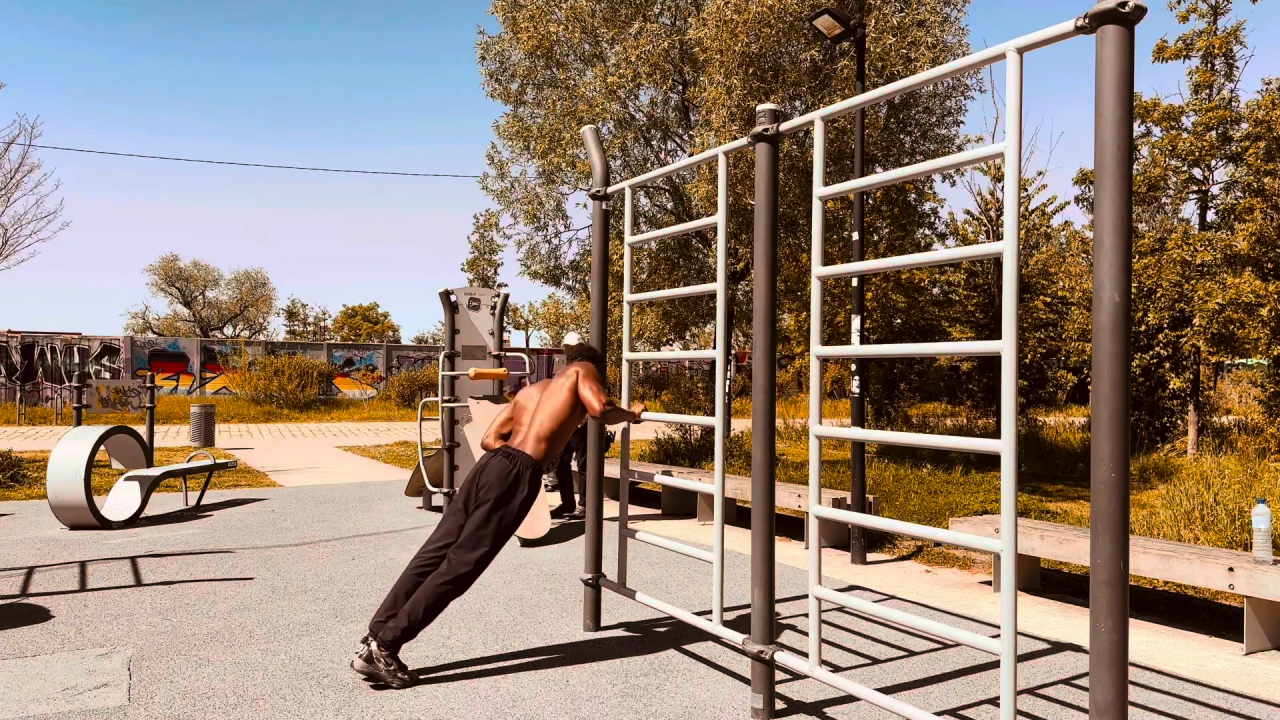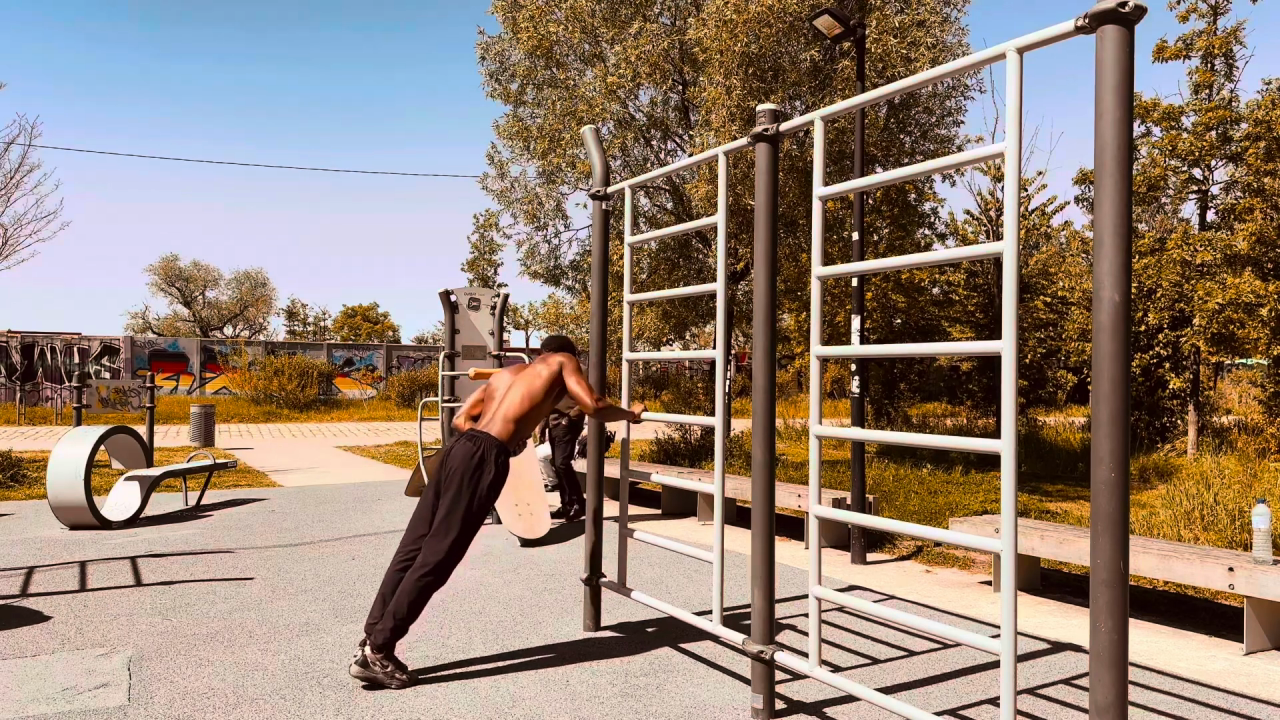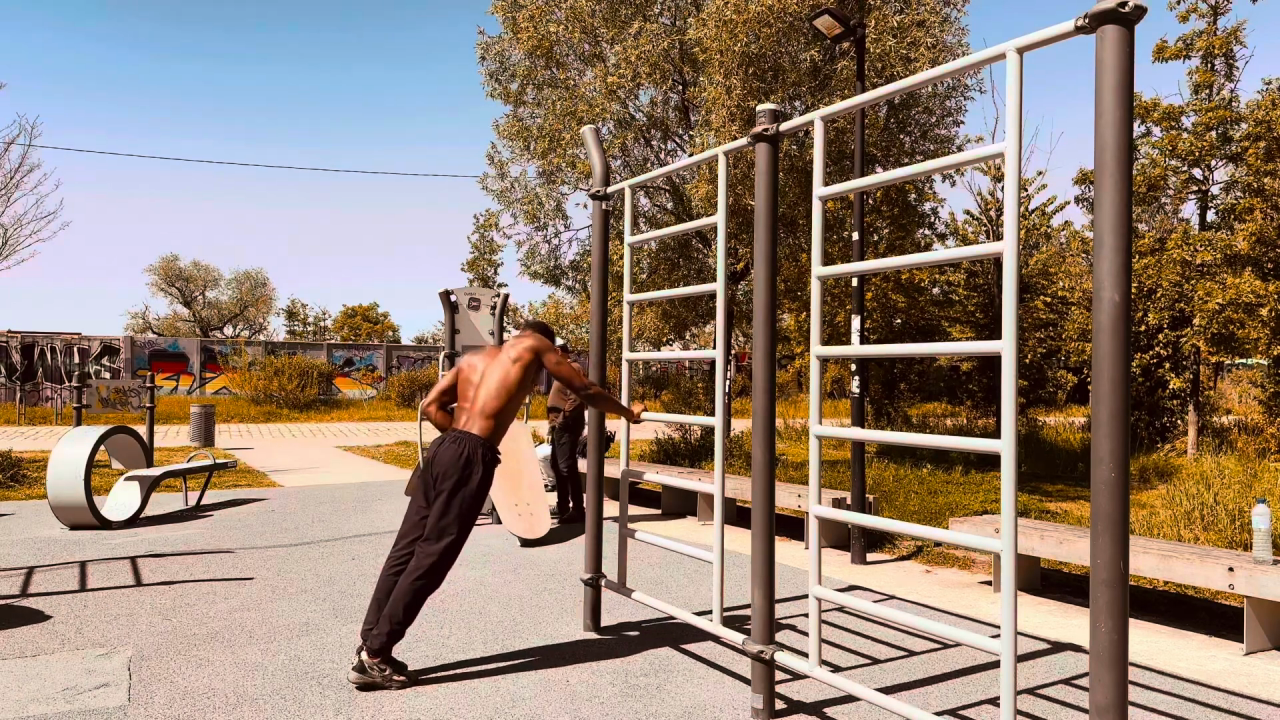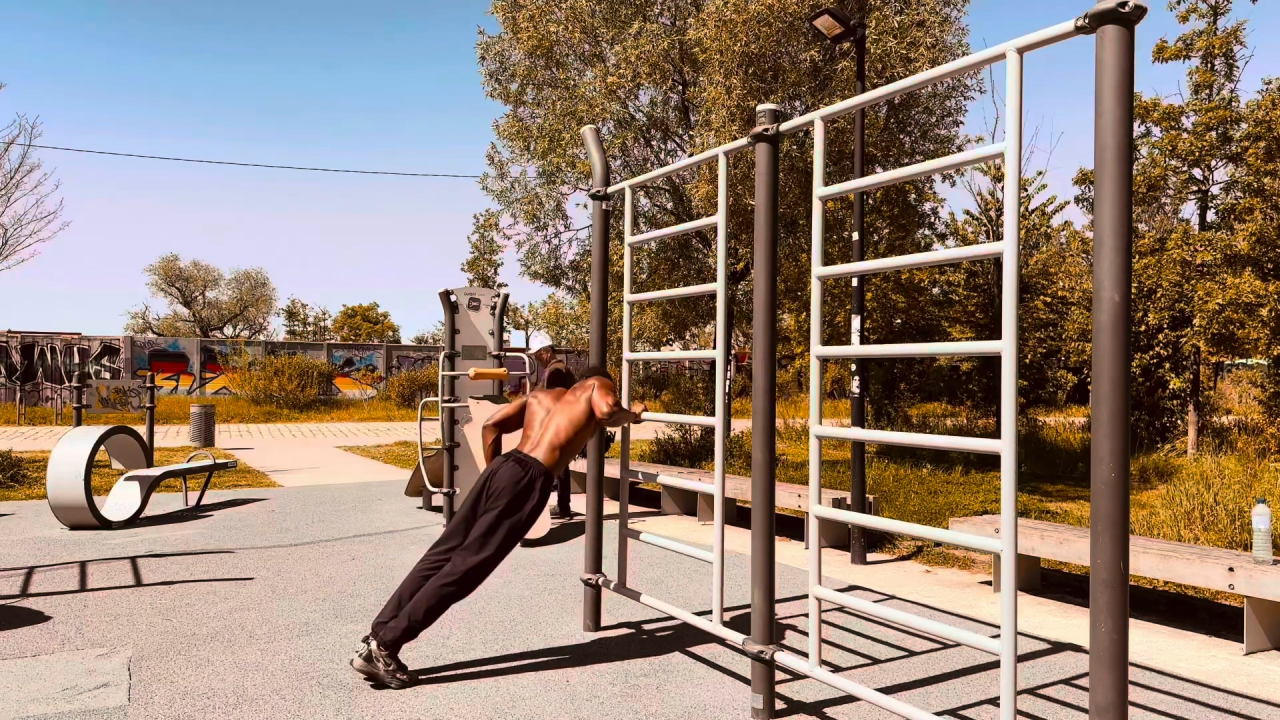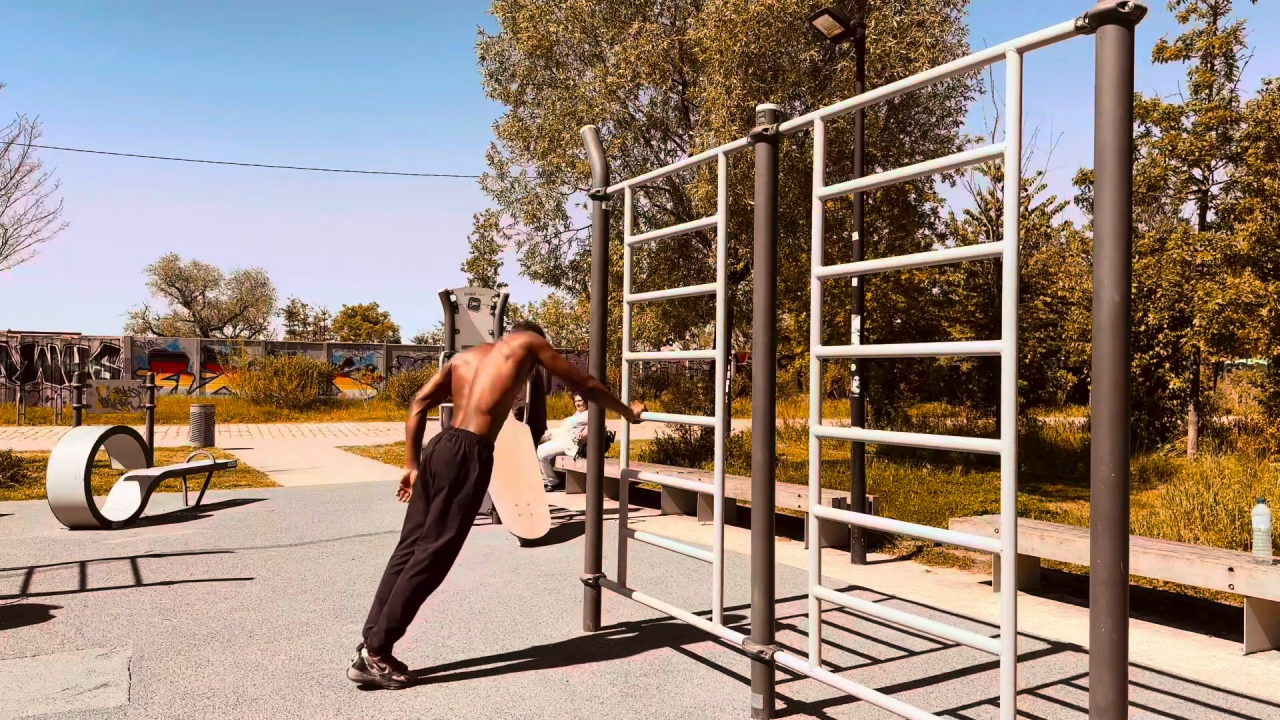
dt=1s
person 1, frame 1
left shoulder: (529, 390)
right shoulder: (583, 370)
right elbow: (600, 409)
right wrist: (631, 414)
left hip: (491, 464)
right hip: (518, 475)
left knee: (433, 555)
right knee: (460, 565)
left ankle: (374, 640)
right ankle: (384, 648)
person 1, frame 2
left shoulder: (505, 372)
right shoulder: (562, 362)
right elbow: (594, 406)
right wrist: (629, 414)
left hip: (459, 448)
right hip: (484, 458)
left knee: (413, 551)
right knee: (436, 559)
left ankle: (372, 644)
right ankle: (377, 652)
person 1, frame 3
left shoulder: (473, 357)
right shoulder: (535, 344)
left elbow: (431, 406)
right elbow: (585, 390)
right wrist: (628, 412)
left hip: (442, 448)
right hip: (470, 458)
left knee: (406, 553)
right knee: (430, 560)
left ankle: (371, 647)
right ankle: (373, 657)
person 1, frame 4
left shoulder: (540, 394)
right shoulder: (598, 383)
left elbow: (491, 426)
right elbow: (607, 412)
right wrist: (632, 415)
left hip: (503, 468)
right hip: (529, 480)
left knee: (442, 556)
right knee: (465, 567)
left ankle: (377, 640)
right ankle: (383, 647)
person 1, frame 5
left shoulder: (464, 357)
right shoulder: (529, 341)
left elbow: (418, 404)
right elbow: (586, 385)
left wrist: (412, 464)
right wrist: (627, 411)
left hip: (440, 445)
right hip: (469, 453)
left knee: (410, 549)
right knee: (431, 556)
left ankle: (370, 648)
right ankle: (374, 654)
